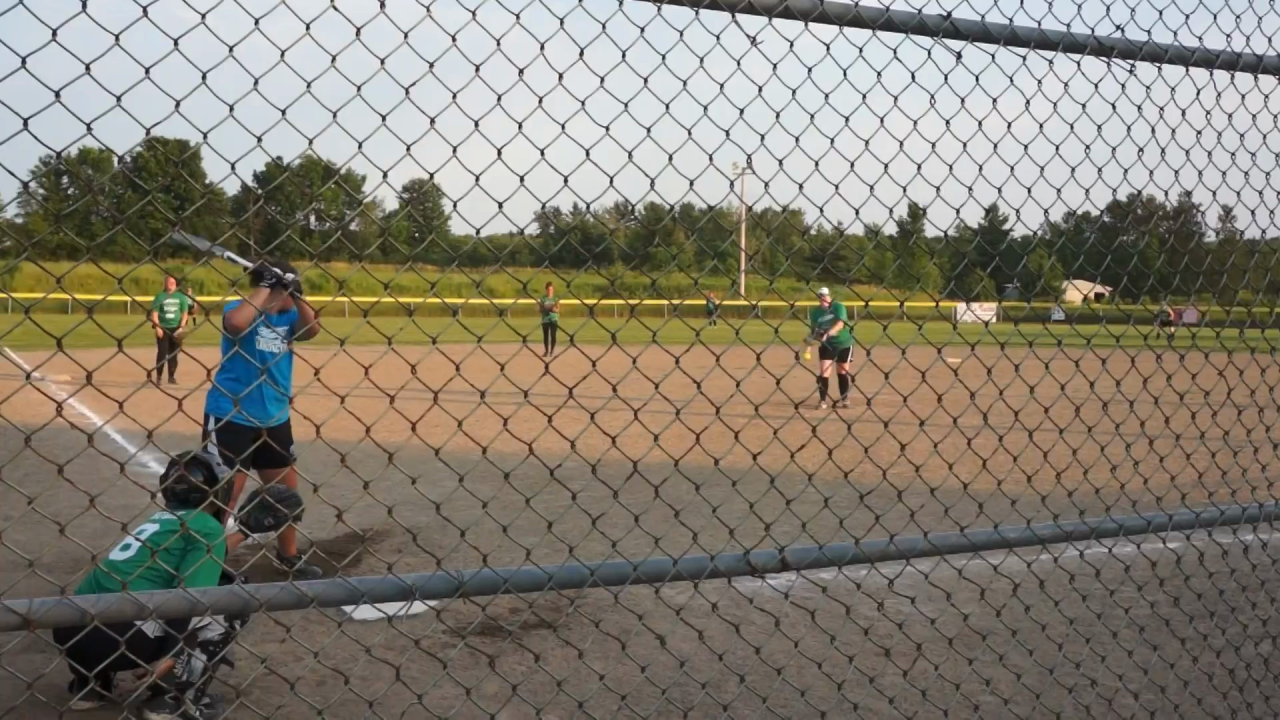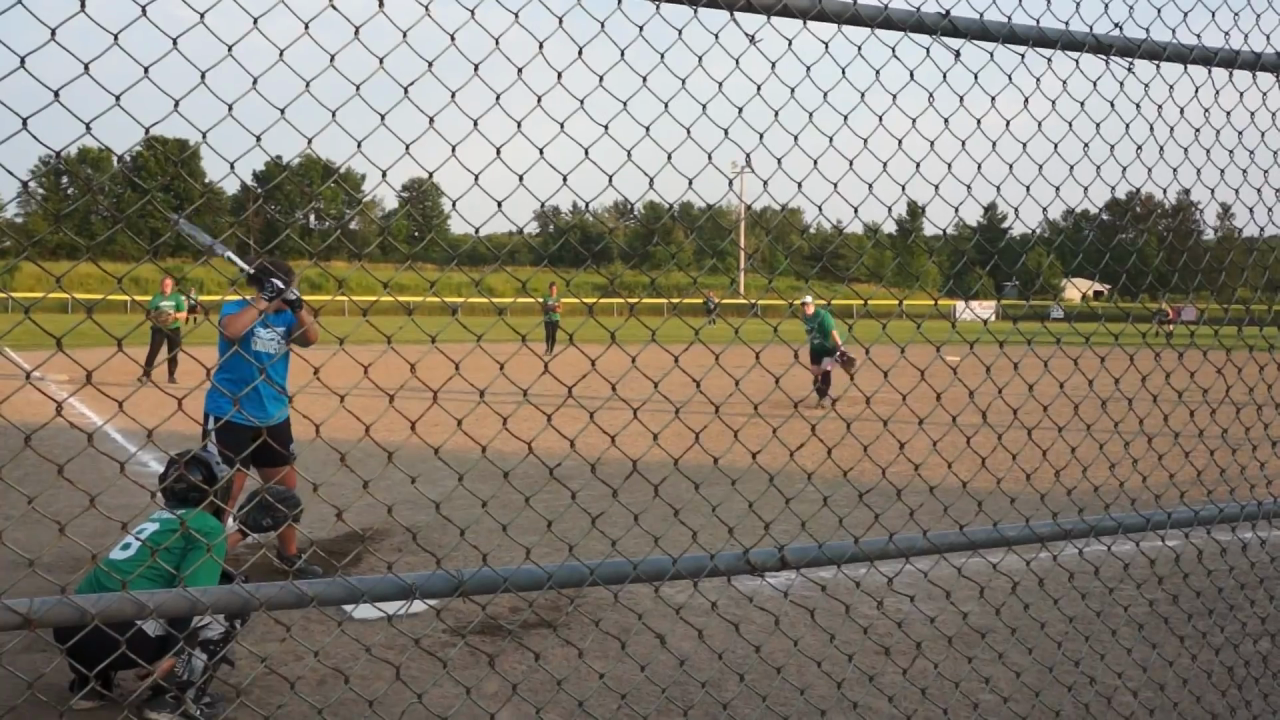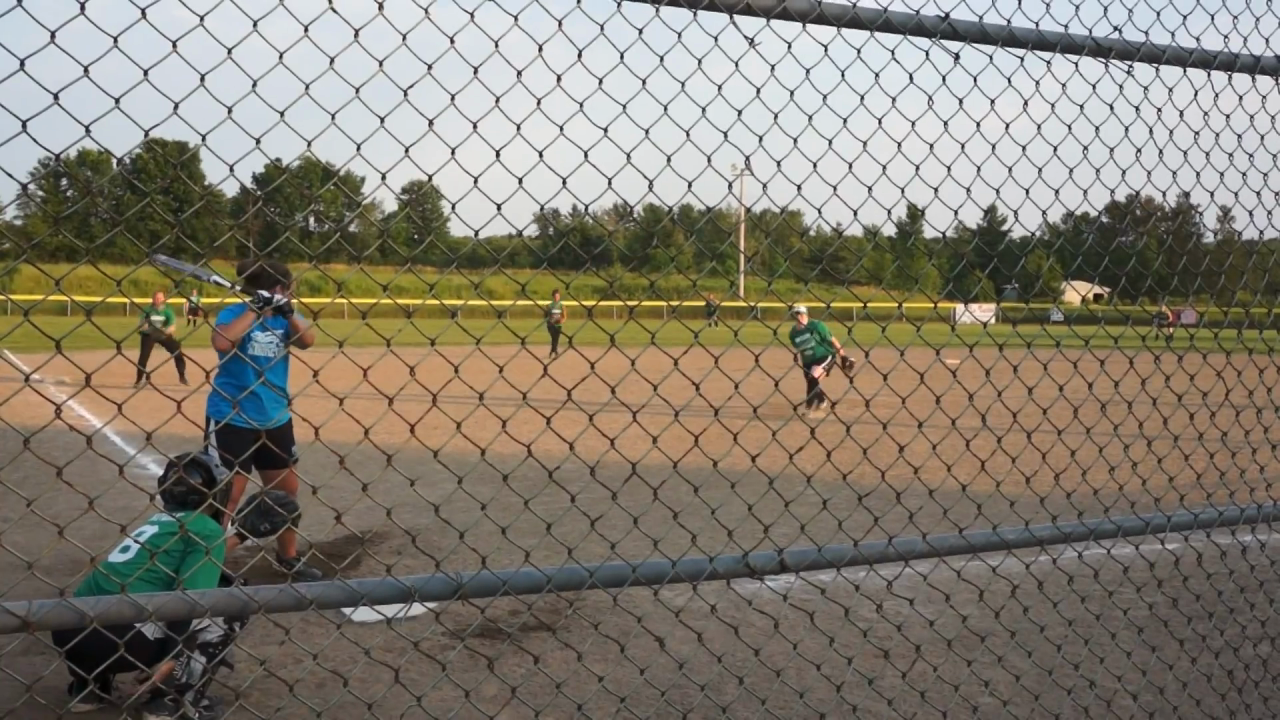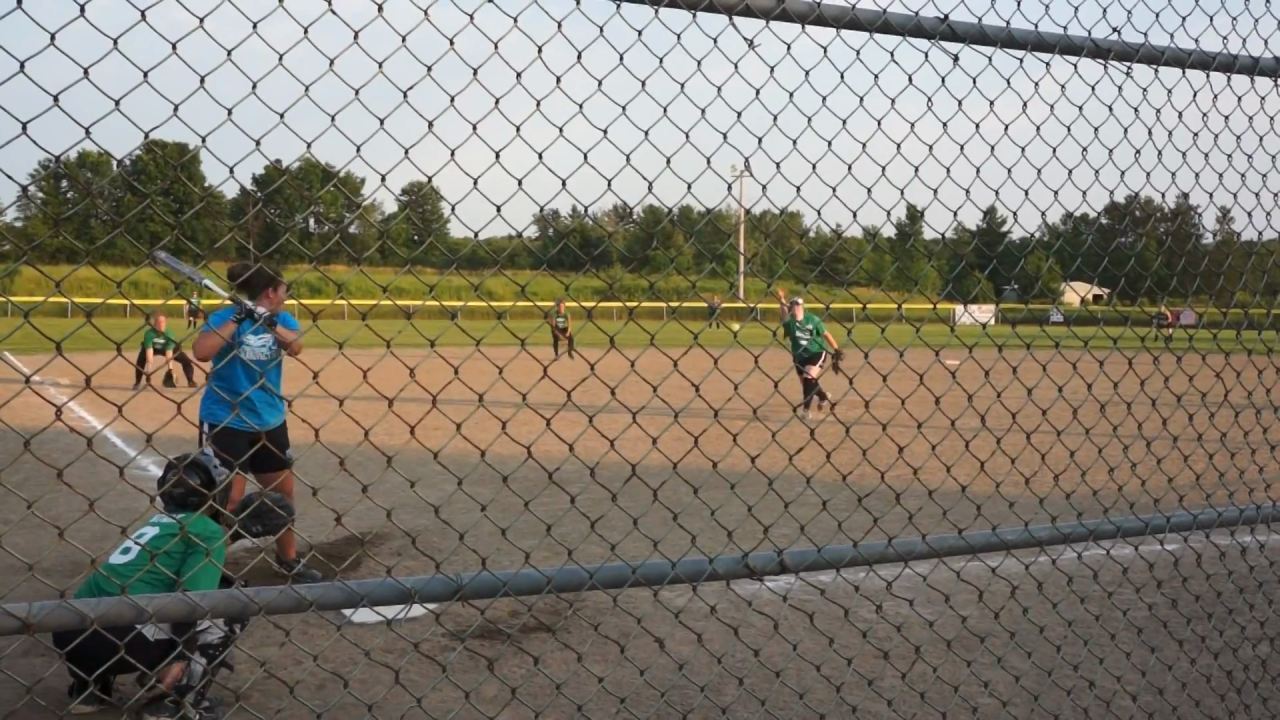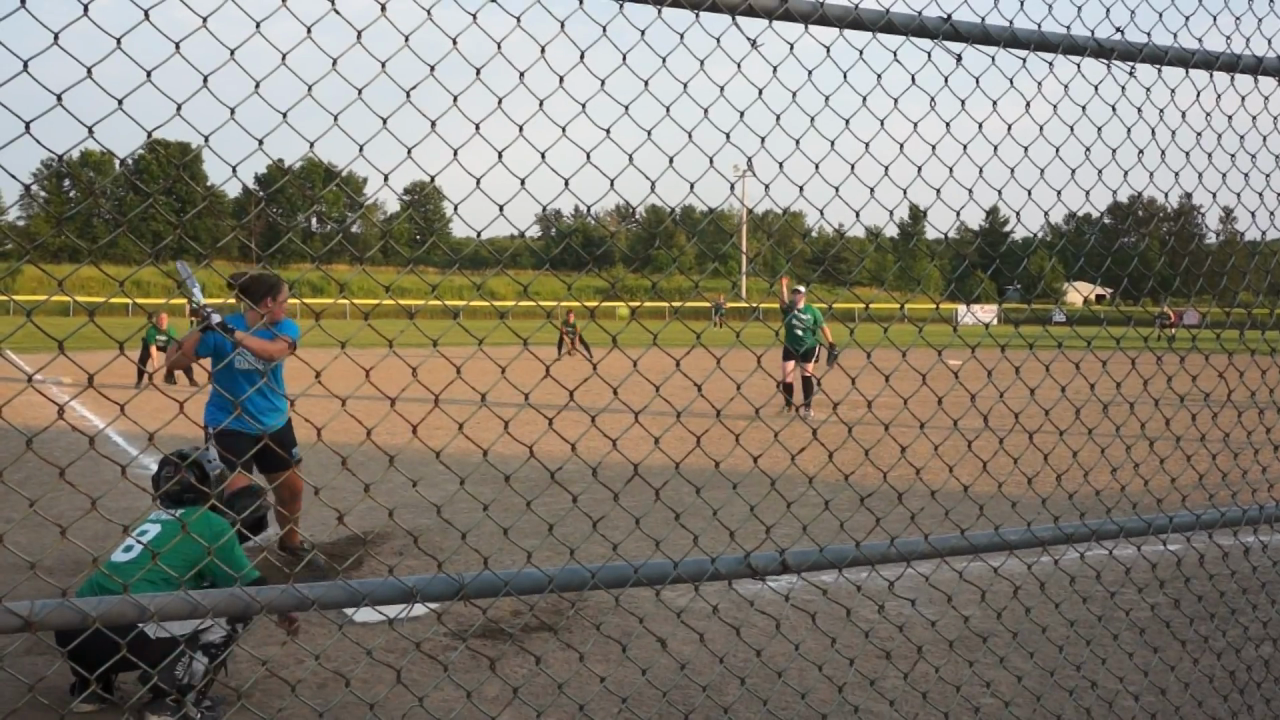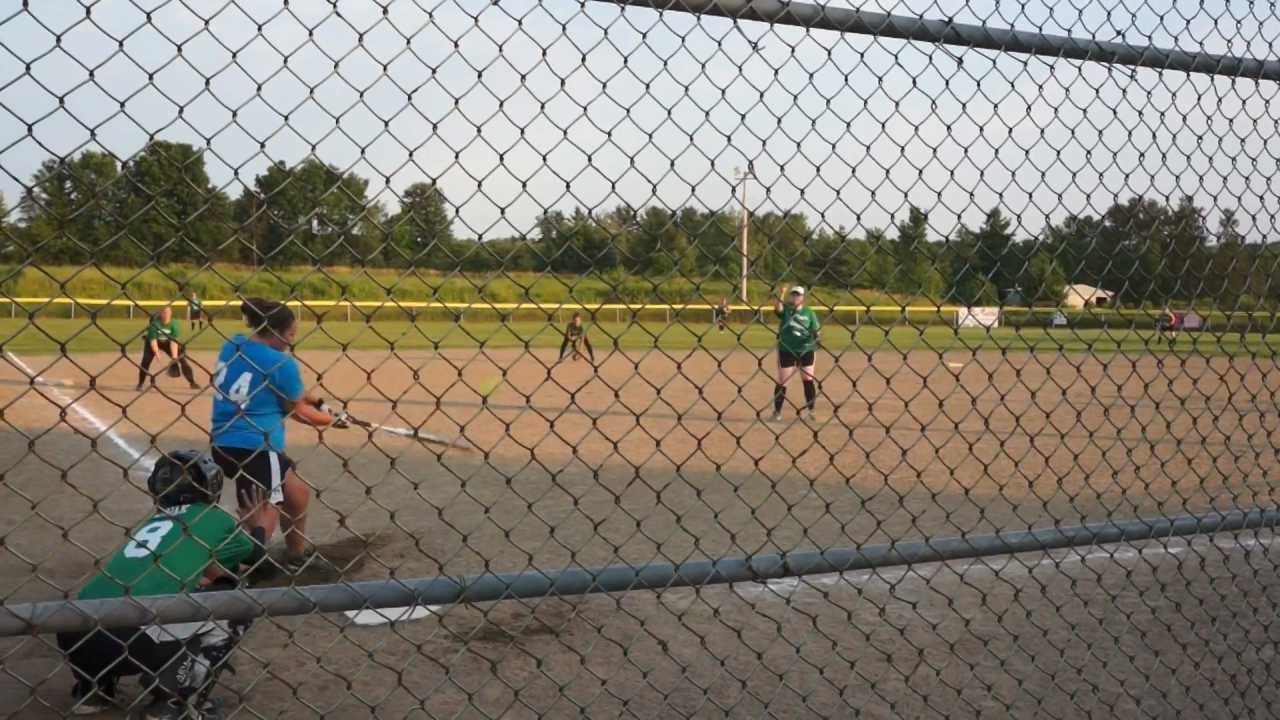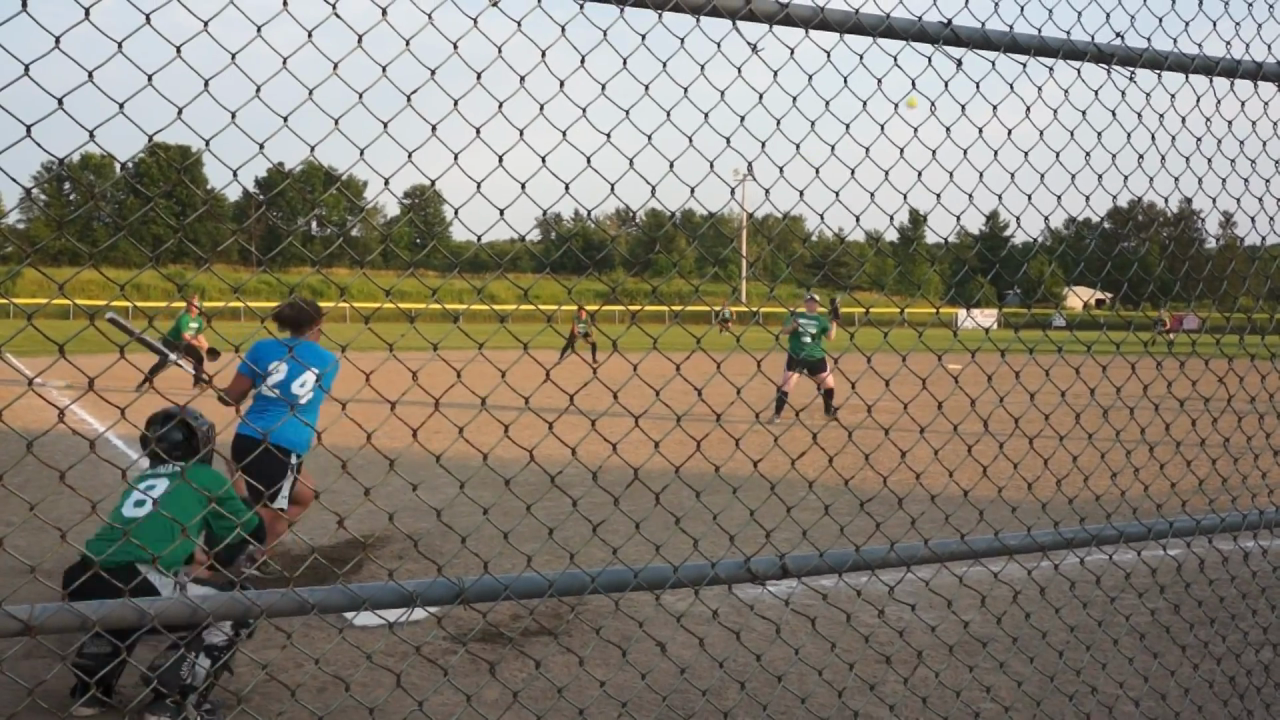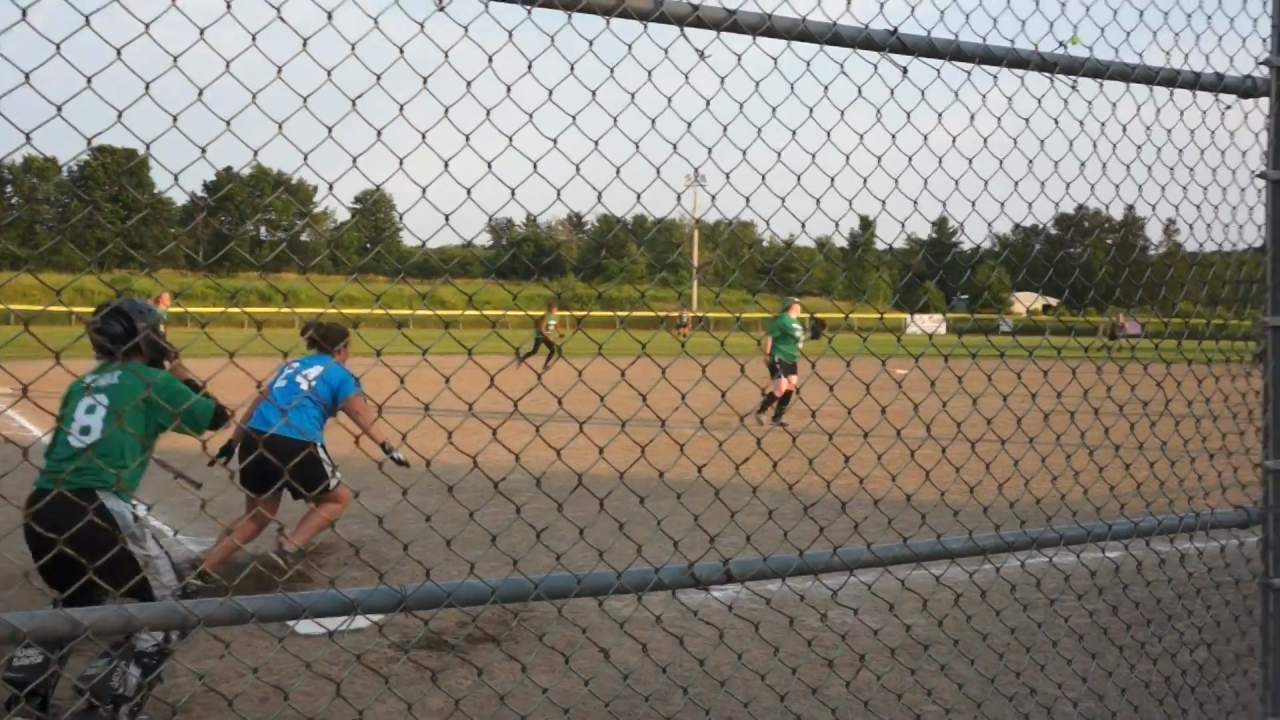
dt=0.3s
person 1, frame 1
left shoulder: (289, 316)
right shoulder: (241, 308)
left elbow: (312, 328)
right elbow: (236, 323)
left wrist: (297, 296)
right wrist: (265, 288)
left hip: (274, 418)
right hip: (230, 418)
left knee: (287, 488)
right knee: (225, 494)
left ankle: (289, 554)
person 1, frame 2
left shoulder: (286, 316)
right shoulder: (237, 308)
left elbow: (310, 338)
right elbow: (231, 332)
left wrist: (297, 305)
right wrist: (263, 300)
left hip: (274, 417)
right hip: (229, 417)
left knee: (285, 487)
right knee: (225, 494)
left ankle: (289, 553)
person 1, frame 3
left shoulder: (285, 318)
right shoulder: (234, 313)
left elbow: (306, 340)
right elbow: (222, 343)
left wrist: (287, 311)
right wrist: (253, 310)
left hip: (275, 419)
right hip: (230, 420)
left knee: (287, 489)
right knee: (227, 497)
left ankle: (288, 556)
person 1, frame 4
left shoulder: (282, 320)
right shoulder: (227, 317)
left elbow: (295, 347)
right elbow: (201, 352)
left wrist: (270, 322)
right wrist: (235, 319)
left hip: (270, 422)
right hip: (225, 423)
left knee: (284, 492)
right knee: (226, 500)
left ankle: (288, 558)
person 1, frame 5
left shoulder: (286, 327)
right shoulder: (219, 328)
left elbow: (274, 351)
right elbow: (175, 361)
left wrist: (231, 332)
right wrist: (203, 330)
left hip: (275, 423)
right hip: (230, 426)
left knee: (292, 487)
left ankle: (291, 542)
person 1, frame 6
left shoulder: (233, 344)
right shoulder: (282, 363)
right elbow: (297, 412)
left wrist: (313, 402)
right wrist: (332, 420)
right hip: (253, 449)
left knee: (296, 497)
right knee: (261, 525)
left ankle: (298, 553)
person 1, frame 7
left shoulder: (263, 349)
right shoulder: (330, 362)
left elbow: (232, 395)
left hip: (246, 440)
right hip: (280, 449)
left knee: (302, 498)
person 1, frame 8
left shoulder: (292, 364)
right shoulder: (338, 373)
left elbow: (257, 405)
right elbow: (358, 411)
left wrist: (232, 442)
right wrist: (386, 445)
left hip: (255, 439)
right hip: (294, 445)
left knee: (258, 515)
right knee: (337, 500)
left ankle: (204, 571)
right ankle: (289, 547)
person 2, frame 1
left shoulder: (162, 518)
right shoulder: (207, 525)
left wrist: (246, 529)
right wrist: (170, 656)
right hip: (116, 634)
left ankle: (91, 683)
right ankle: (172, 696)
person 2, frame 2
left shoulder: (162, 520)
right shoulder: (206, 522)
left wrist: (242, 530)
right wrist: (173, 656)
left ankle: (92, 681)
right ankle: (180, 697)
person 2, frame 3
left shoulder: (159, 520)
right shoulder: (207, 528)
left wrist: (241, 534)
right wrist: (171, 658)
right hip: (117, 636)
left ankle: (90, 686)
person 2, frame 4
left shoulder: (159, 521)
right shoulder: (208, 529)
left wrist: (231, 539)
right wrist: (182, 660)
left hip: (77, 633)
right hip: (118, 637)
left ankle: (93, 687)
person 2, frame 5
left shoulder: (155, 517)
right shoulder: (211, 522)
right elbow: (247, 585)
right wrist: (282, 610)
right hip: (120, 636)
left ankle: (90, 685)
person 2, frame 6
left shoulder: (152, 522)
right shoulder: (212, 518)
right elbow: (256, 556)
right wrist: (255, 527)
right hip: (124, 636)
left ankle: (92, 687)
person 2, frame 7
left shoulder: (141, 480)
right shoulder: (207, 477)
right elbow: (254, 534)
left wrist: (190, 555)
right wrist: (237, 499)
left hip: (80, 584)
right hip: (133, 586)
left ankle: (91, 685)
person 2, frame 8
left shoulder: (84, 382)
right shoulder: (148, 379)
right elbow: (213, 417)
right wrist: (182, 377)
left hip: (43, 510)
right hip: (96, 510)
left knee: (75, 599)
right knee: (166, 601)
